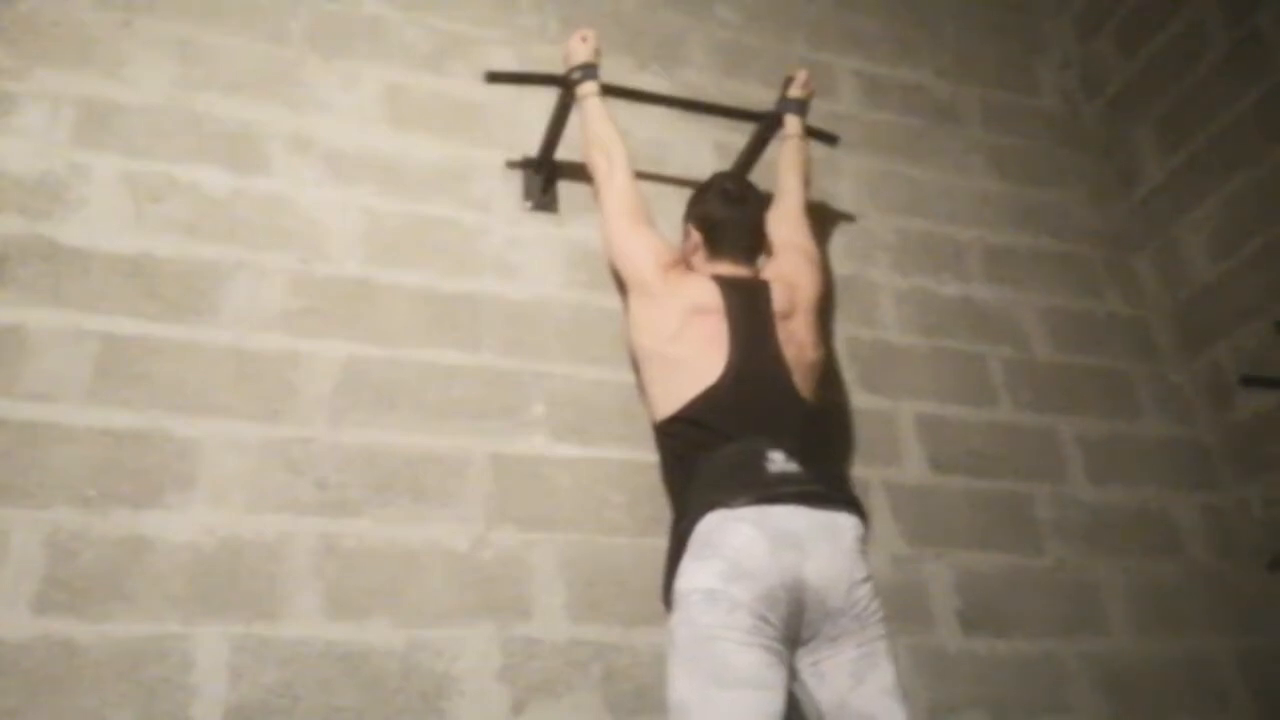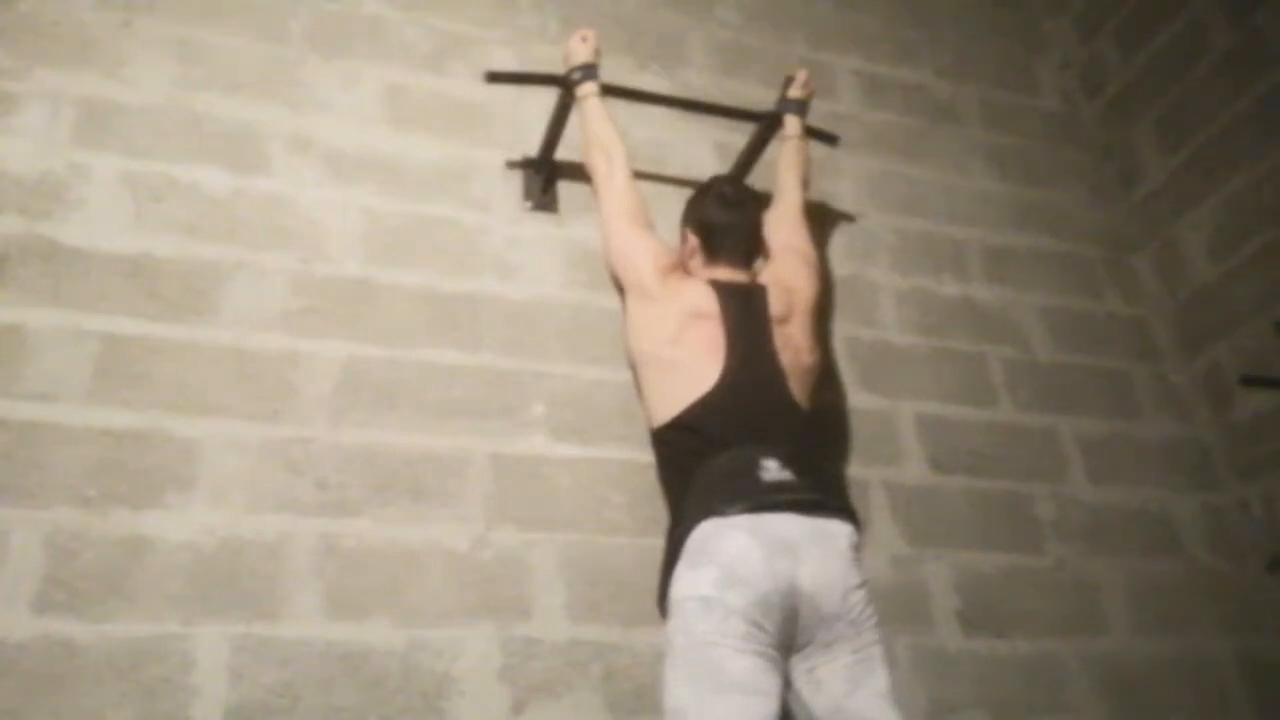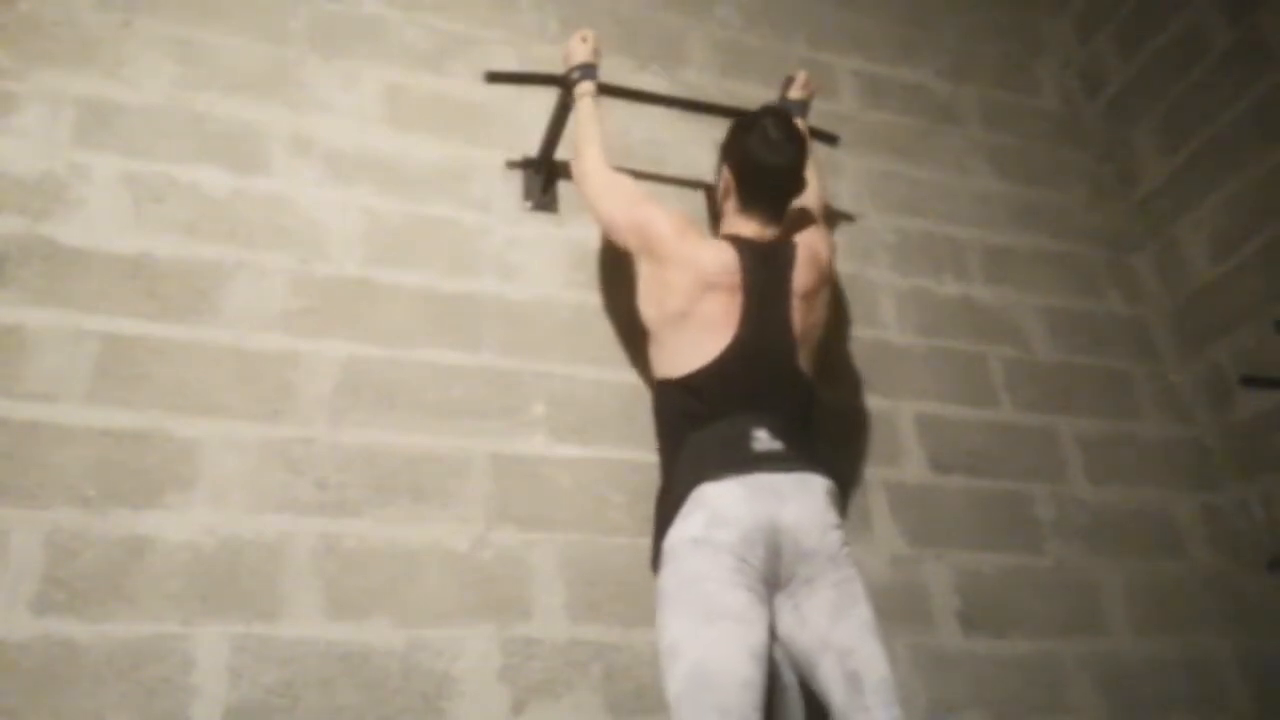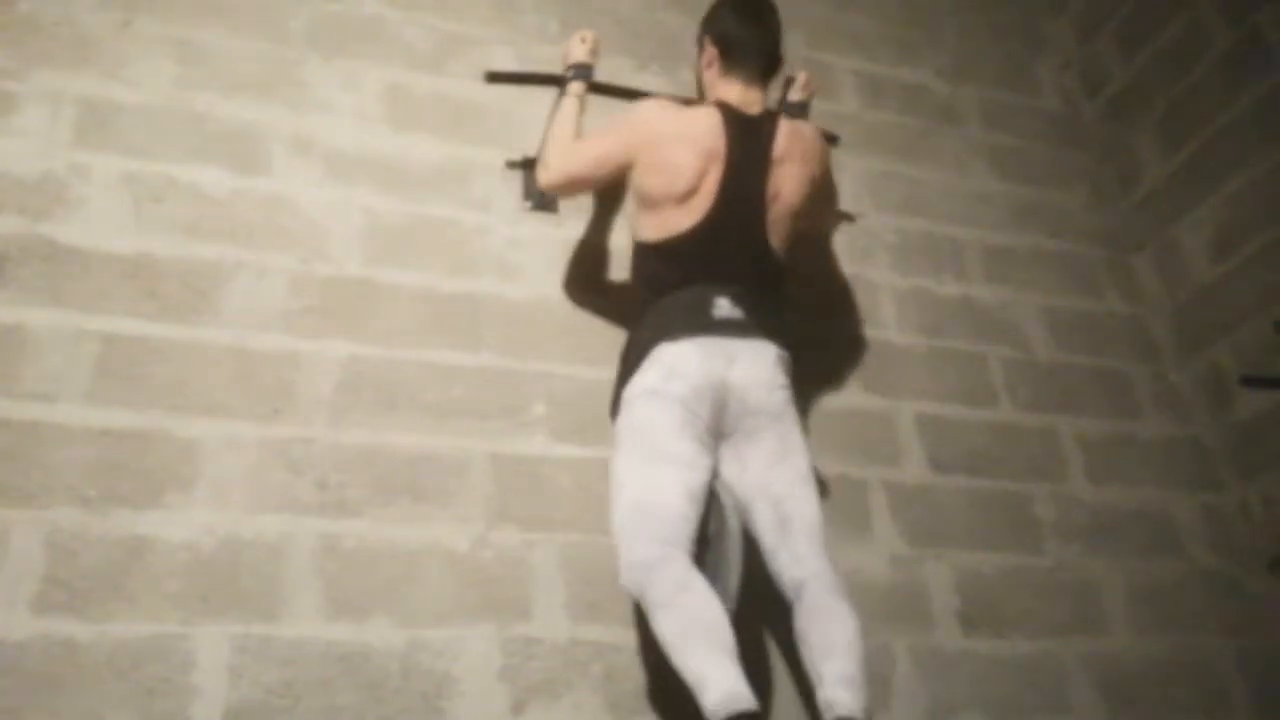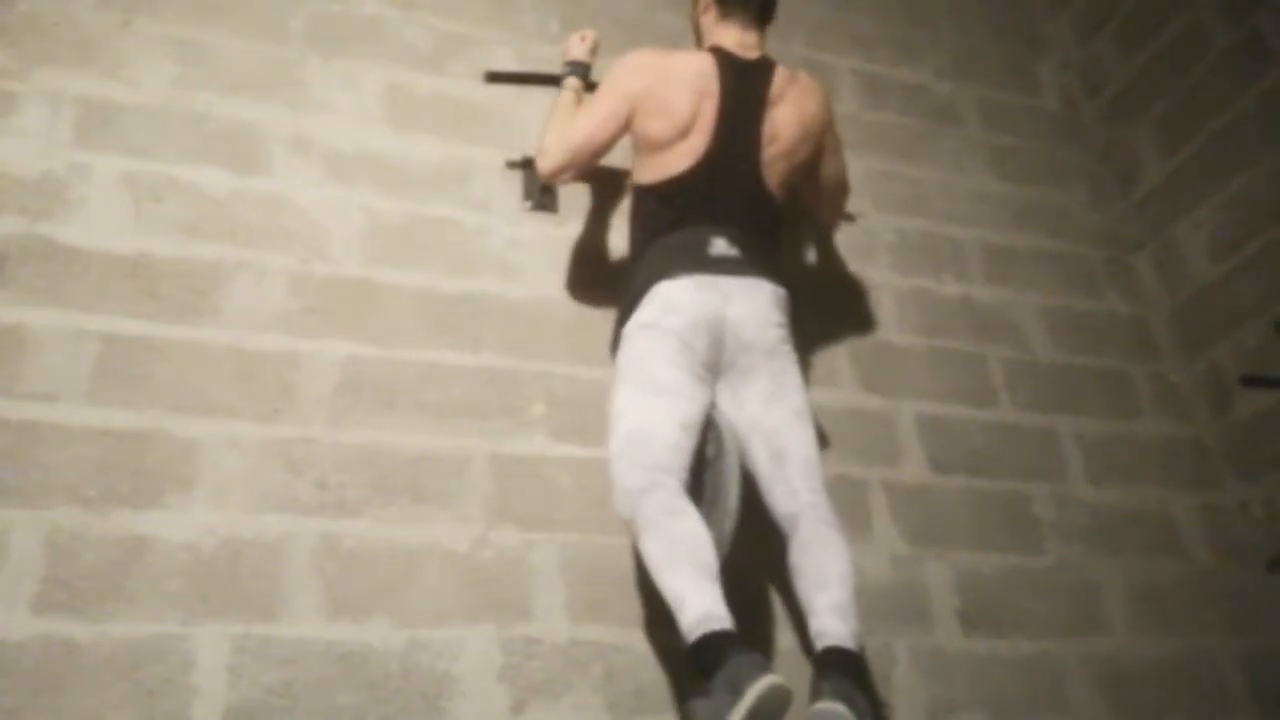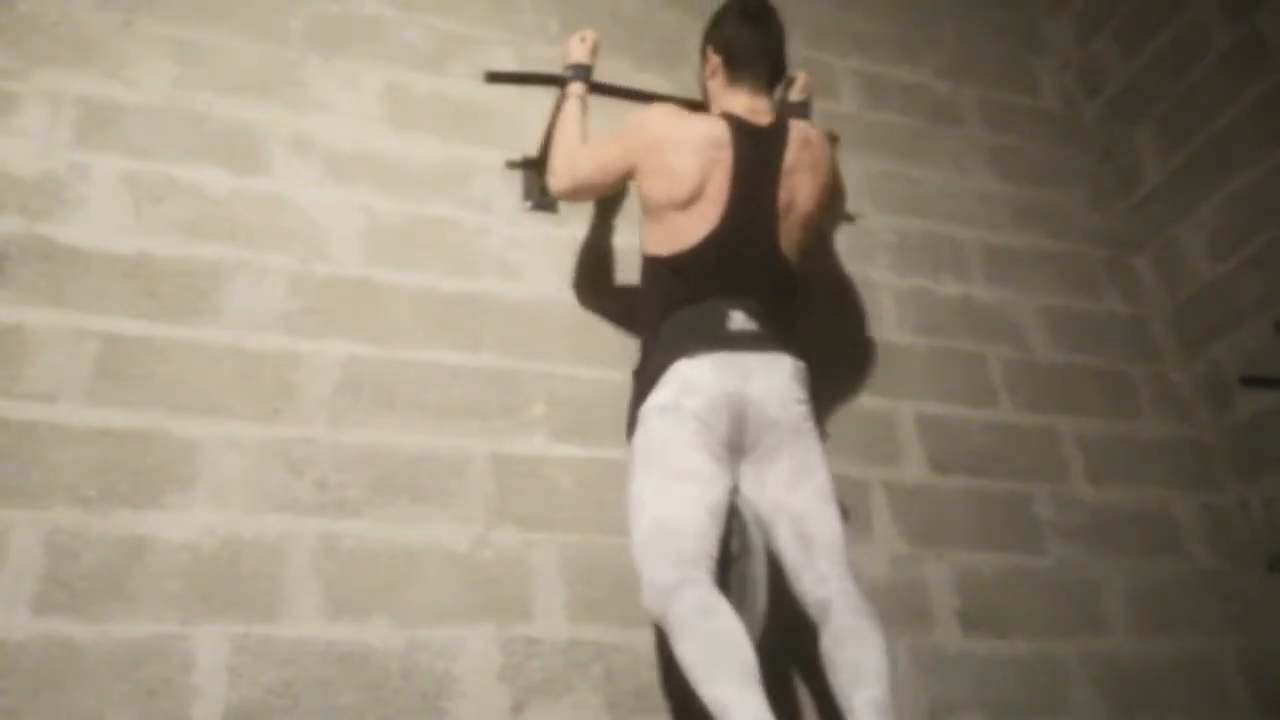
dt=0.7s
person 1, frame 1
left shoulder: (665, 290)
right shoulder: (794, 293)
left elbow: (611, 173)
right elbow: (791, 199)
left wrist: (585, 79)
right wrist: (792, 116)
left hip: (731, 539)
right hip: (831, 533)
person 1, frame 2
left shoulder: (663, 295)
right shoulder: (791, 299)
left elbow: (613, 177)
right elbow: (790, 201)
left wrist: (585, 81)
right wrist: (792, 118)
left hip: (725, 549)
right hip: (824, 543)
person 1, frame 3
left shoulder: (676, 251)
right shoulder: (815, 260)
left elbow: (593, 173)
right elbow: (809, 196)
left wrist: (583, 79)
right wrist: (795, 117)
left hip: (714, 505)
right hip: (806, 498)
person 1, frame 4
left shoulder: (658, 126)
right shoulder: (804, 146)
left elbow: (552, 173)
left wrist: (577, 79)
left hip: (675, 361)
right hip: (760, 363)
left knee: (656, 553)
right knee: (806, 561)
person 1, frame 5
left shoulder: (651, 71)
right shoulder: (805, 97)
left elbow: (554, 161)
right elbow: (831, 204)
left wrist: (574, 74)
left hip: (672, 301)
right hip: (758, 303)
left knee: (649, 482)
right knee: (803, 496)
left ankle: (723, 655)
person 1, frame 6
left shoulder: (663, 132)
right shoulder: (815, 154)
left elbow: (564, 178)
left wrist: (576, 83)
left hip: (689, 380)
right hip: (777, 378)
left knee: (676, 574)
right knee: (830, 586)
